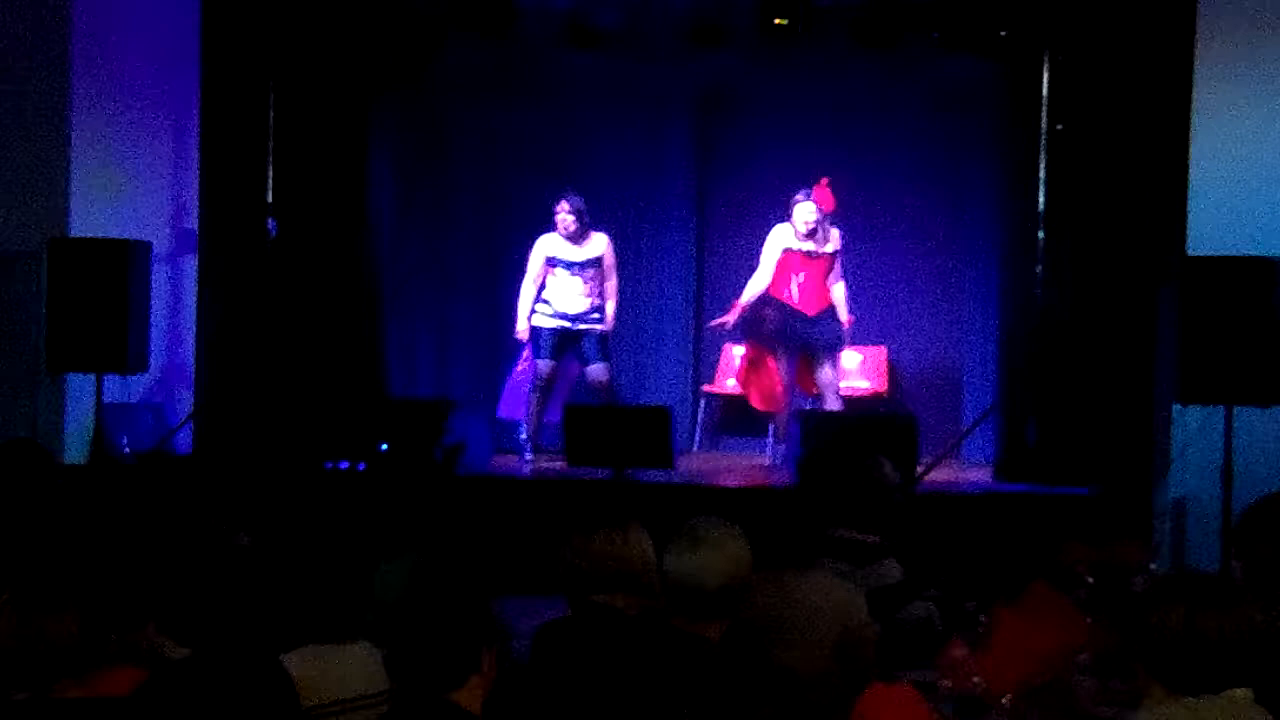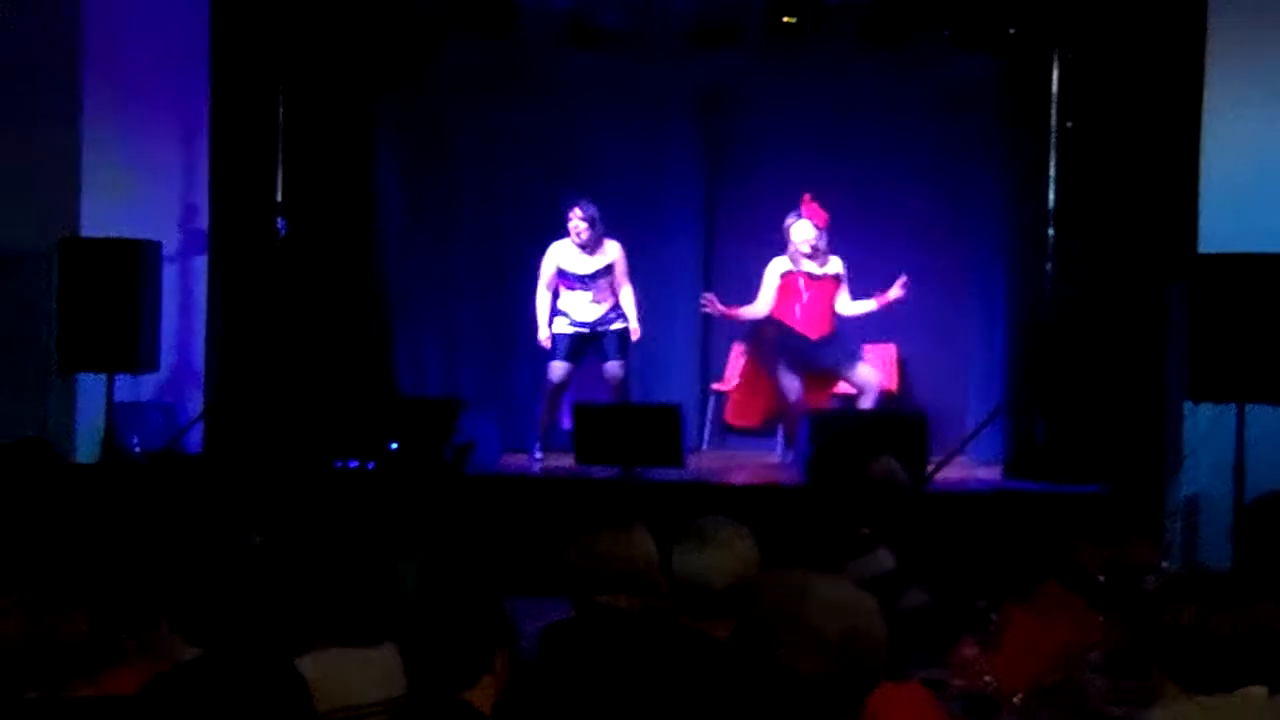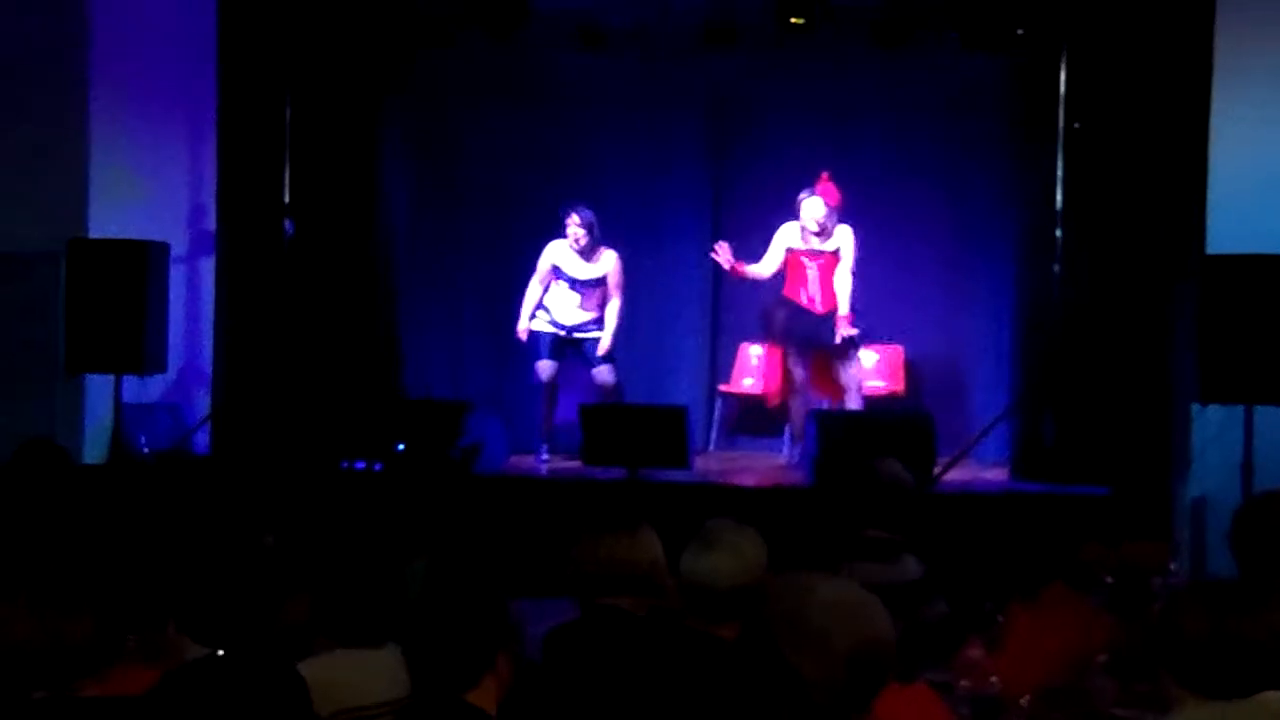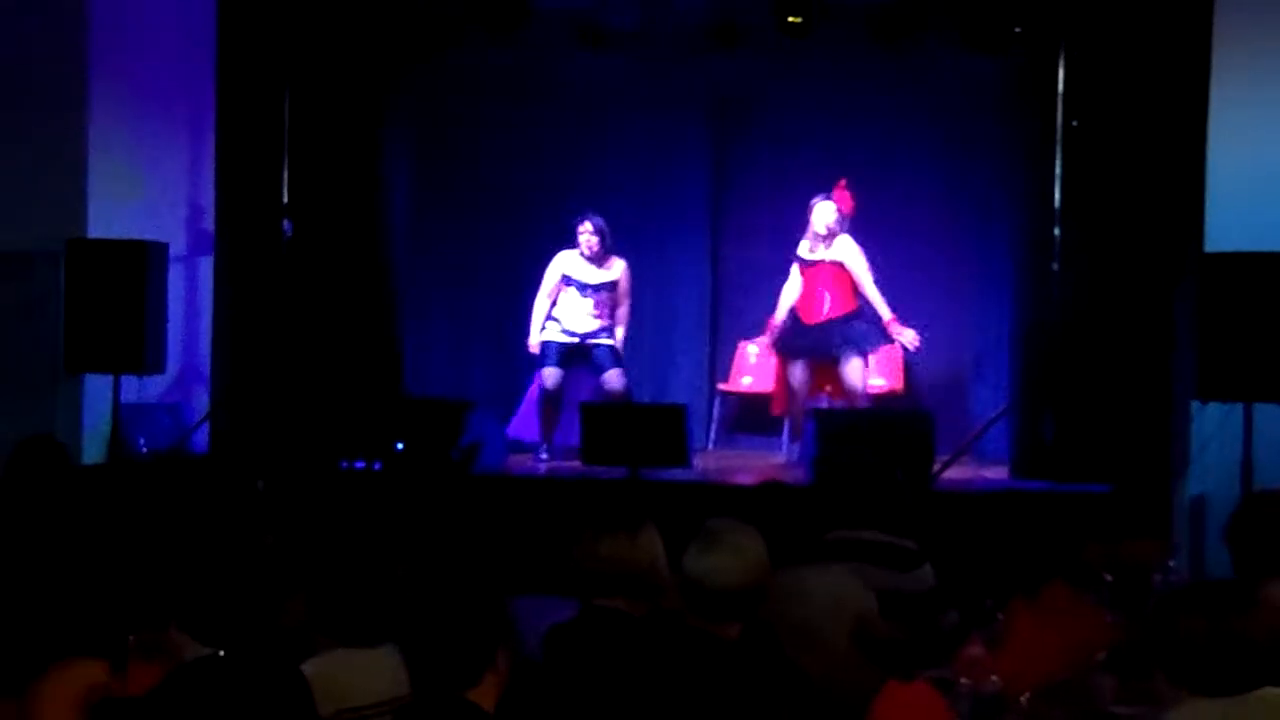
dt=0.5s
person 1, frame 1
left shoulder: (832, 237)
right shoulder: (780, 234)
left elbow: (835, 282)
right elbow: (762, 277)
left wrist: (844, 320)
right wrist: (737, 310)
left hip: (820, 320)
right hip: (783, 318)
left knee: (829, 387)
right knee: (785, 385)
person 1, frame 2
left shoulder: (835, 264)
right shoulder: (779, 265)
left elbow: (843, 307)
right elbow: (762, 308)
left wrist: (883, 299)
right wrist: (726, 311)
left hip: (824, 343)
right hip: (784, 342)
left knee: (872, 383)
right knee: (794, 401)
person 1, frame 3
left shoulder: (843, 234)
right shoulder: (788, 232)
left elbow: (843, 277)
right elbow: (766, 269)
left wrist: (843, 318)
right wrist: (733, 265)
left hip: (832, 318)
right hip: (797, 316)
left knee: (851, 384)
right knee: (799, 384)
person 1, frame 4
left shoulder: (844, 245)
right shoulder: (805, 245)
left elbow: (867, 286)
right elbow: (793, 286)
left wrist: (891, 323)
right wrist: (775, 324)
left hip: (843, 326)
right hip: (805, 327)
left knee: (855, 386)
right knee: (796, 388)
person 2, frame 1
left shoulder: (601, 242)
right shoulder: (546, 242)
left elbow: (610, 281)
right elbow: (530, 282)
left wrist: (610, 314)
right wrist: (521, 318)
left hip: (590, 323)
right hip: (549, 320)
left knee: (601, 381)
right knee: (542, 378)
right ankle: (528, 441)
person 2, frame 2
left shoulder: (612, 249)
right shoulder: (557, 250)
left elbow: (623, 286)
right elbow: (544, 290)
left wrist: (633, 319)
right wrist: (542, 326)
left hip: (610, 325)
right hip: (568, 326)
left knee: (616, 379)
right knee: (556, 380)
right ankle: (539, 441)
person 2, frame 3
left shoulder: (609, 258)
right shoulder: (555, 249)
left elbow: (614, 299)
right elbow: (537, 284)
left wrist: (608, 334)
right wrist: (524, 318)
left hip: (589, 330)
right hip: (548, 325)
left knee: (608, 382)
right knee: (546, 379)
right ankle: (544, 443)
person 2, frame 4
left shoulder: (618, 266)
right shoulder: (564, 259)
left elbow: (623, 306)
right elbow: (544, 297)
left wrist: (618, 339)
right wrist: (534, 332)
left hip: (599, 337)
right hip: (559, 333)
left knee: (618, 387)
right knee: (550, 385)
right ankle: (545, 444)
